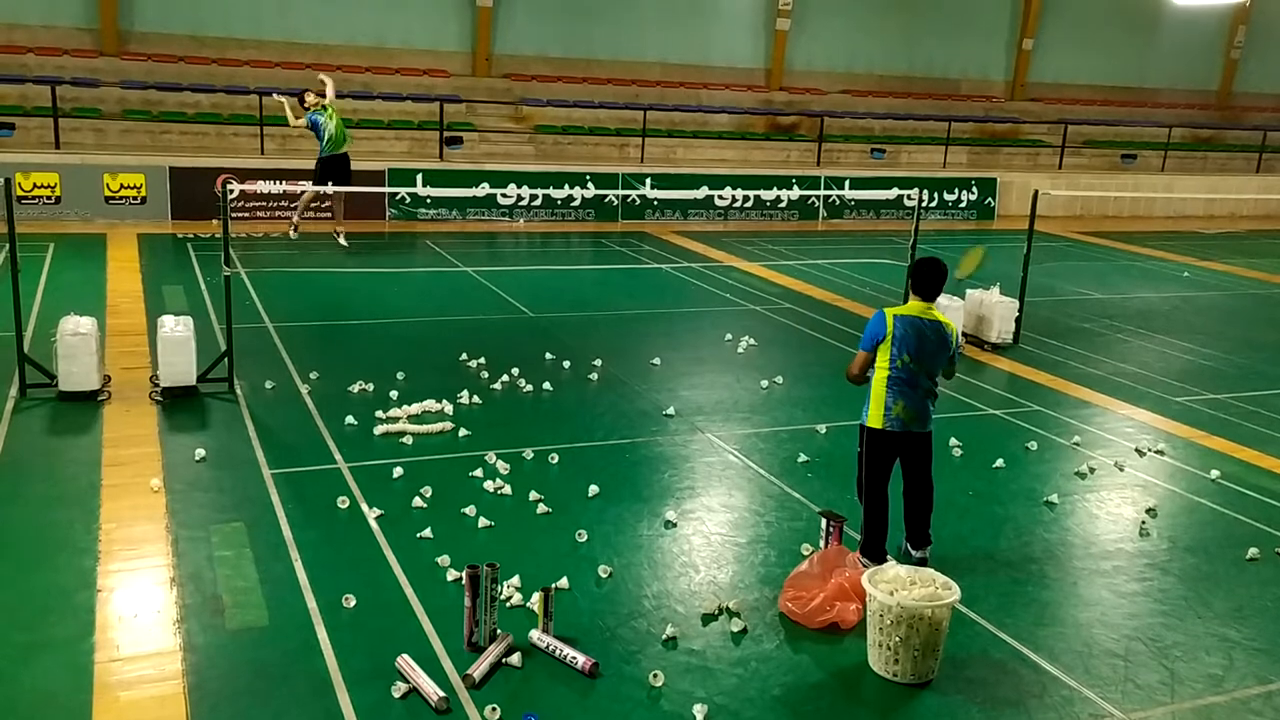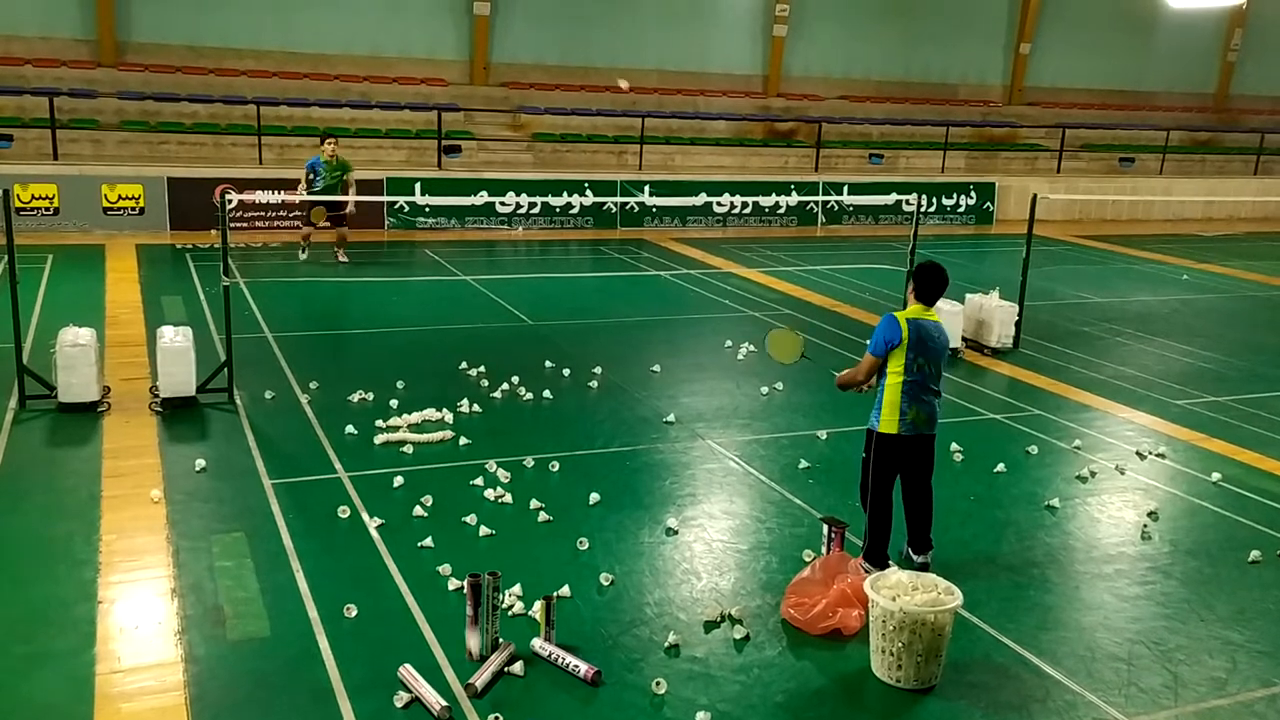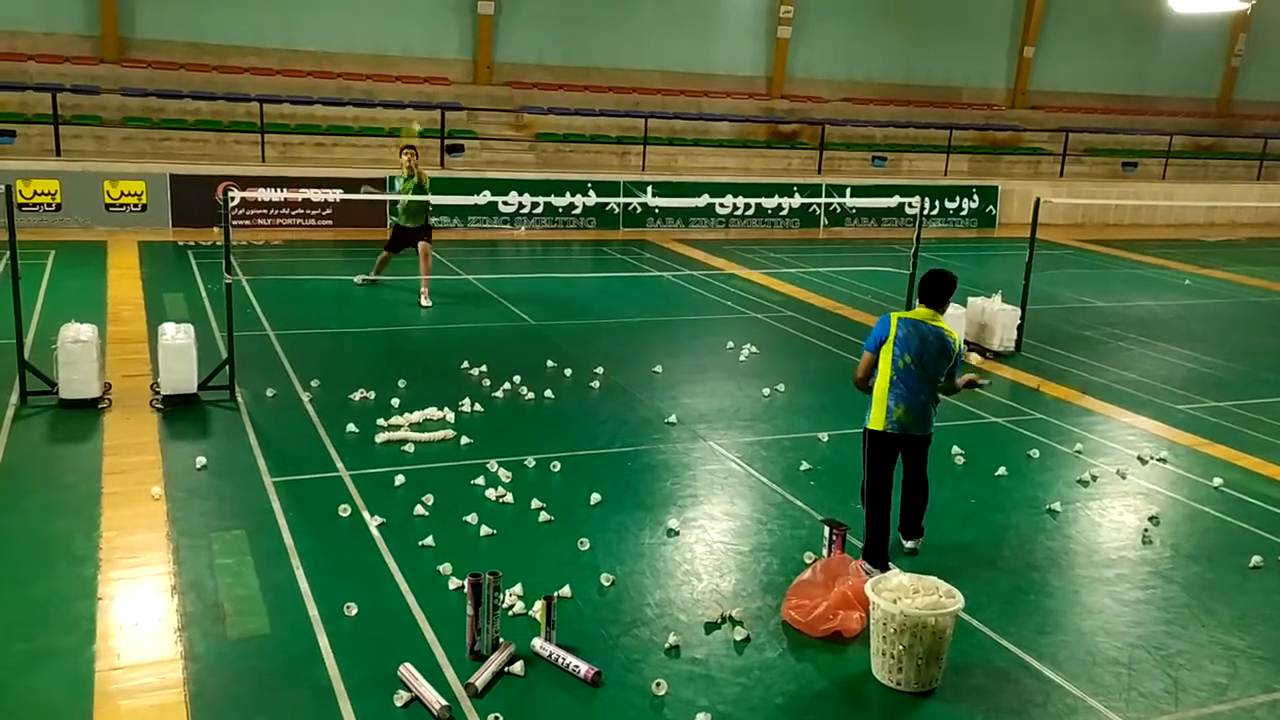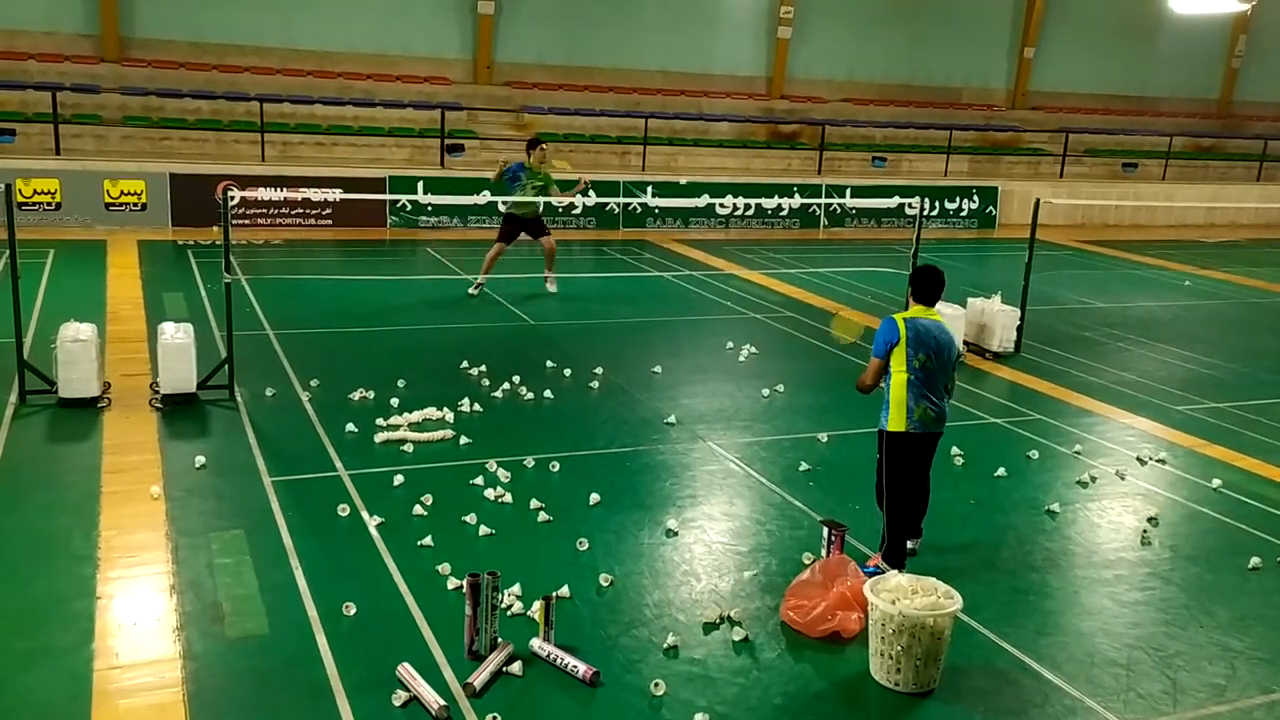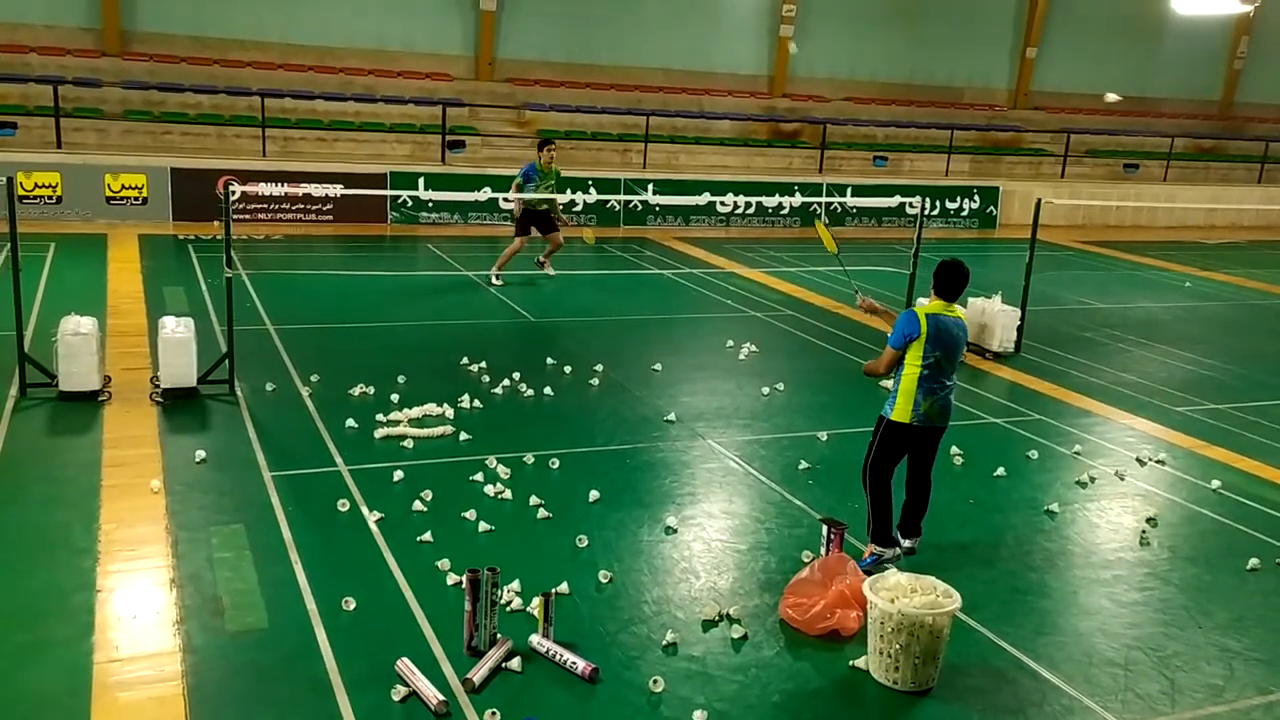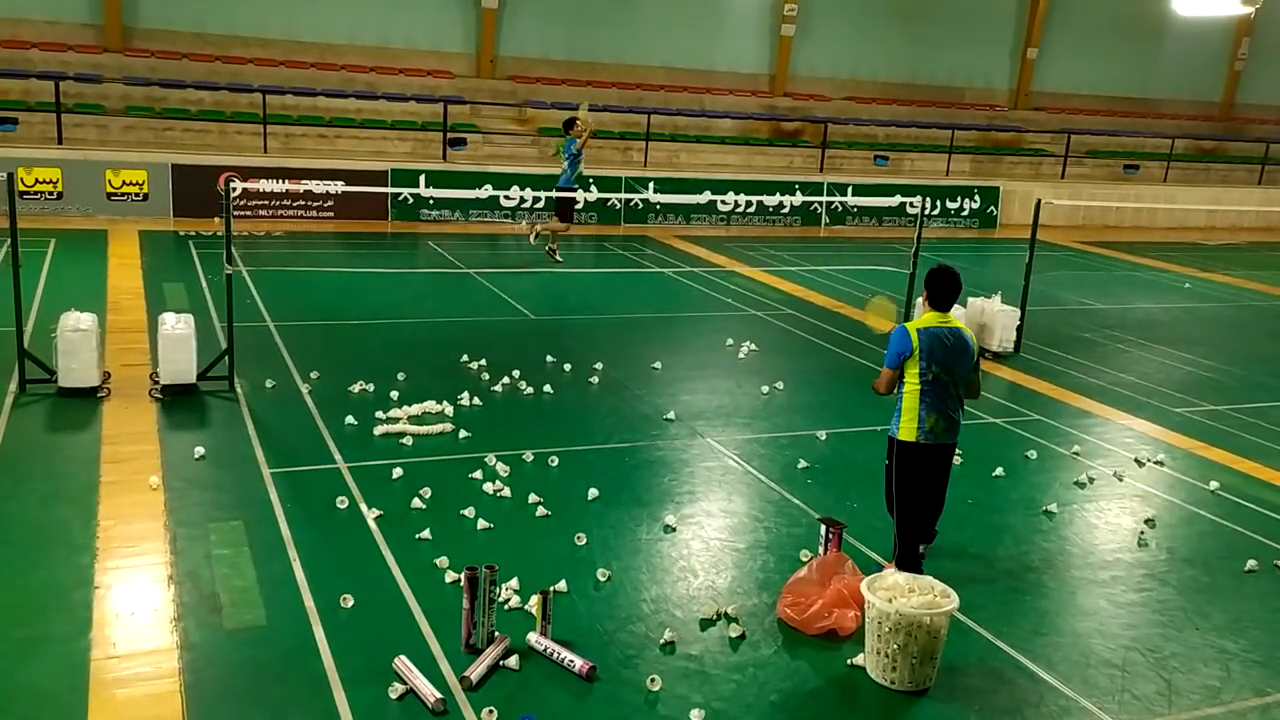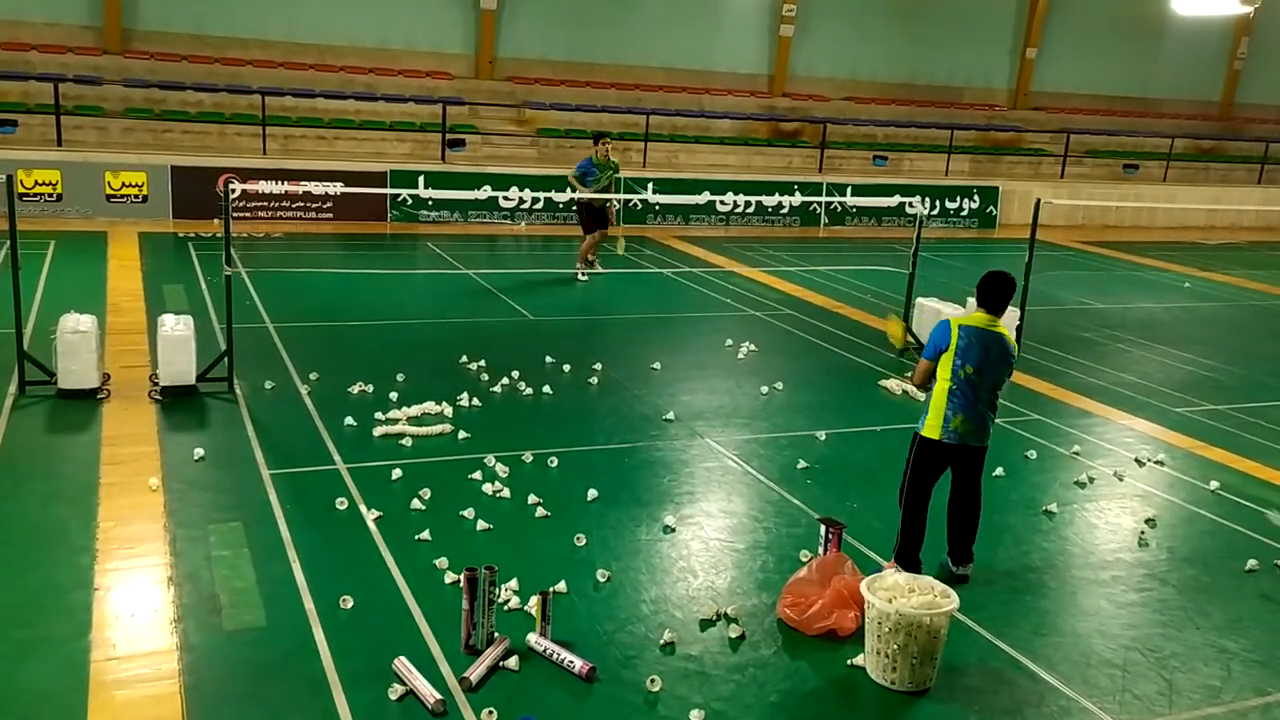
dt=0.7s
person 1, frame 1
left shoulder: (886, 319)
right shoulder: (948, 331)
left elbow: (856, 371)
right elbow: (948, 375)
left wrist: (862, 377)
left hip: (882, 421)
right hip: (920, 422)
left knee: (874, 488)
right knee: (918, 484)
left ankle: (873, 556)
right ankle: (918, 547)
person 1, frame 2
left shoulder: (894, 323)
right shoulder: (941, 332)
left elbow: (862, 375)
left wrist: (842, 380)
right wrist: (876, 381)
left hip: (890, 425)
right hip: (926, 424)
left knee: (877, 492)
right knee: (919, 487)
left ankle: (875, 562)
right ankle: (920, 552)
person 1, frame 3
left shoulder: (890, 323)
right shoulder: (951, 340)
left elbow: (860, 376)
right elbow: (949, 387)
left wrist: (871, 387)
right wrist: (965, 380)
left hip: (884, 423)
right hip: (922, 425)
left knee: (876, 491)
right knee: (916, 478)
left ankle: (876, 564)
right ankle: (911, 535)
person 1, frame 4
left shoulder: (894, 325)
right shoulder: (947, 334)
left elbow: (870, 380)
left wrist: (861, 386)
left hip: (900, 423)
right hip: (934, 422)
left knee: (891, 489)
right knee: (919, 479)
left ankle: (892, 560)
right ankle: (911, 536)
person 1, frame 5
left shoulder: (915, 317)
right shoulder: (960, 324)
left elbow: (884, 367)
left wrist: (867, 367)
right wrist: (880, 311)
left hip: (904, 413)
right hip: (938, 415)
left knee: (876, 473)
right knee: (920, 476)
left ankle: (882, 544)
right ankle: (909, 534)
person 1, frame 6
left shoulder: (907, 334)
right shoulder: (966, 337)
left elbow: (885, 387)
right elbow: (974, 392)
left wrist: (878, 382)
left hip: (911, 432)
right hip: (948, 431)
left knee: (902, 498)
right knee: (934, 491)
left ankle: (907, 568)
right ankle: (922, 539)
person 1, frame 7
left shoulder: (950, 328)
right shoulder: (1009, 346)
left elbow: (920, 379)
left wrist: (918, 374)
left hip: (938, 430)
right hip: (977, 435)
left knee: (914, 496)
right knee: (966, 498)
left ankle: (906, 566)
right ankle: (960, 562)
